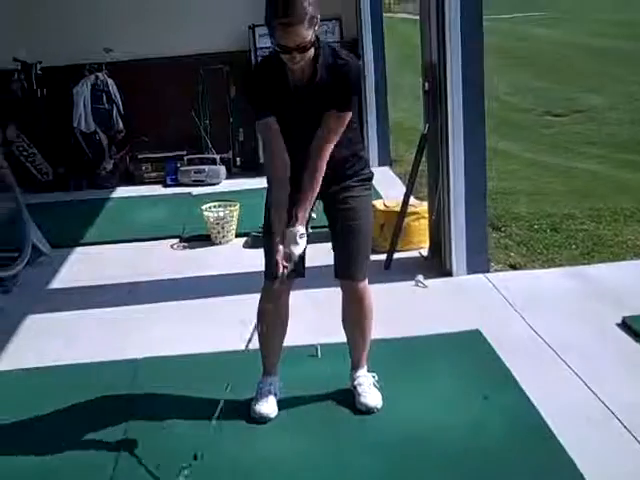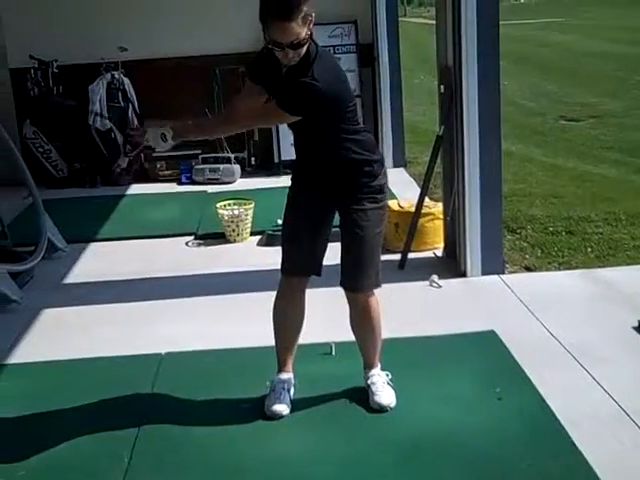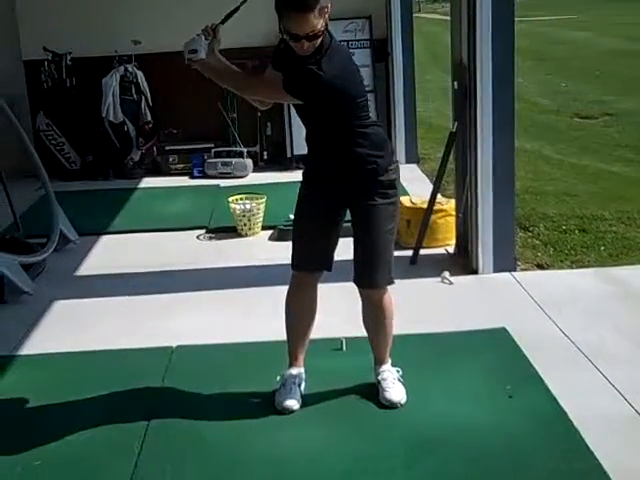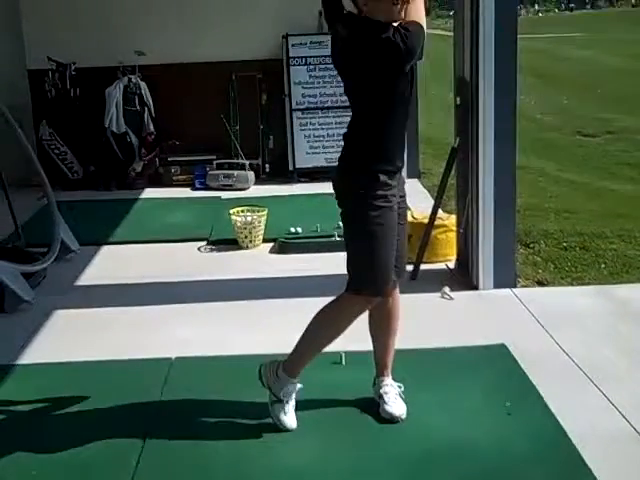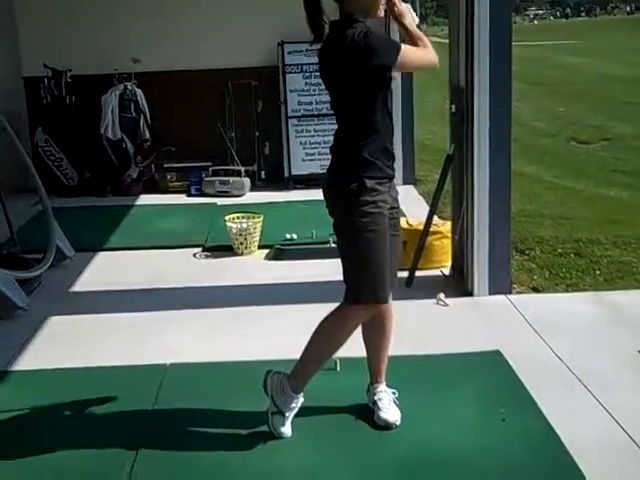
dt=1s
person 1, frame 1
left shoulder: (344, 70)
right shoulder: (262, 80)
left elbow: (322, 151)
right elbow: (277, 158)
left wrist: (300, 218)
right wrist: (277, 231)
left hip: (346, 175)
right hip: (288, 179)
left knee: (355, 281)
right knee: (277, 281)
left ankle: (361, 372)
right ankle: (269, 378)
person 1, frame 2
left shoulder: (318, 83)
right shoulder: (271, 60)
left elbow: (243, 124)
right elbow: (236, 114)
left wrist: (179, 132)
right wrist: (178, 126)
left hip: (359, 180)
right hip: (311, 176)
left knee: (360, 289)
right knee: (292, 280)
left ankle: (374, 372)
right ankle: (284, 375)
person 1, frame 3
left shoulder: (326, 73)
right shoulder: (292, 49)
left elbow: (256, 90)
right elbow: (261, 96)
left wrist: (207, 63)
right wrist: (215, 58)
left hip: (370, 175)
right hip: (322, 171)
left knee: (373, 285)
right knee: (304, 275)
left ankle: (384, 367)
right ankle: (295, 369)
person 1, frame 4
right shoulder: (396, 46)
left hip: (383, 176)
right hip: (367, 181)
left knee: (389, 284)
right knee: (364, 292)
left ankle: (384, 379)
right ankle: (284, 373)
person 1, frame 5
left shoulder: (341, 40)
right shoulder: (361, 41)
left elbow: (381, 79)
right elbow: (429, 57)
left hip: (377, 182)
right hip: (358, 186)
left knee: (382, 293)
right knee: (364, 300)
left ankle: (378, 387)
right ankle: (289, 386)
